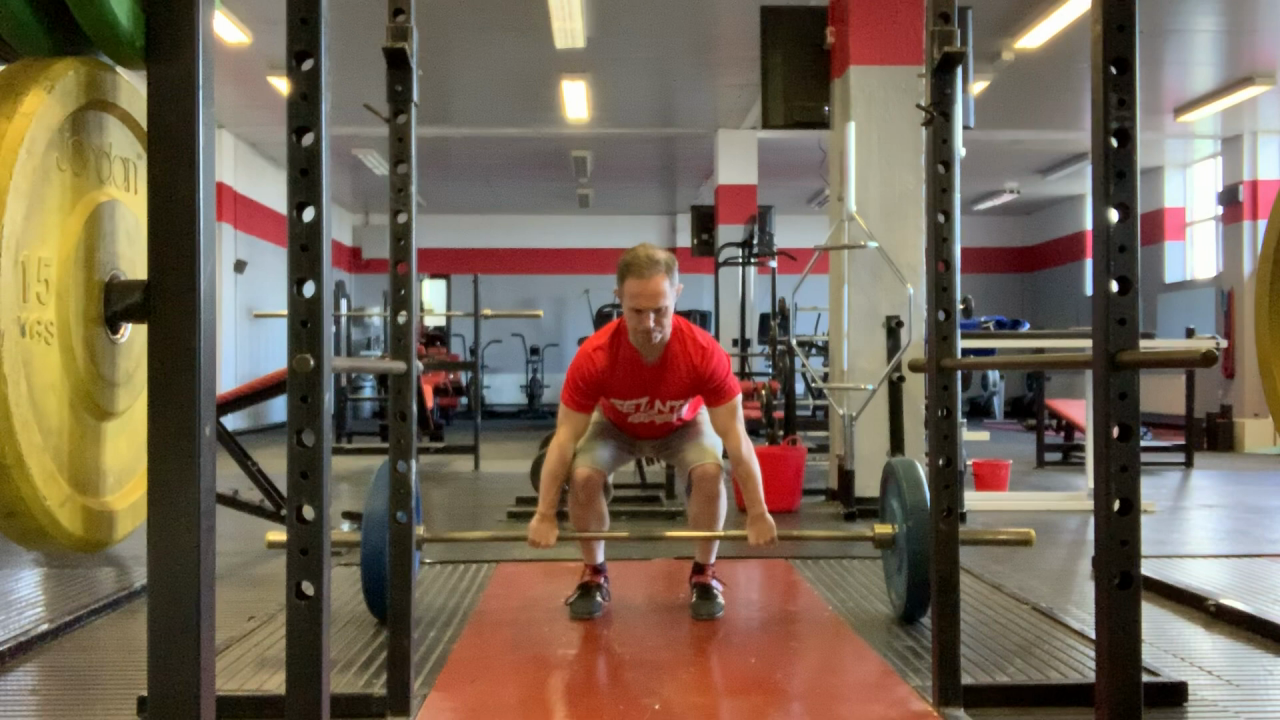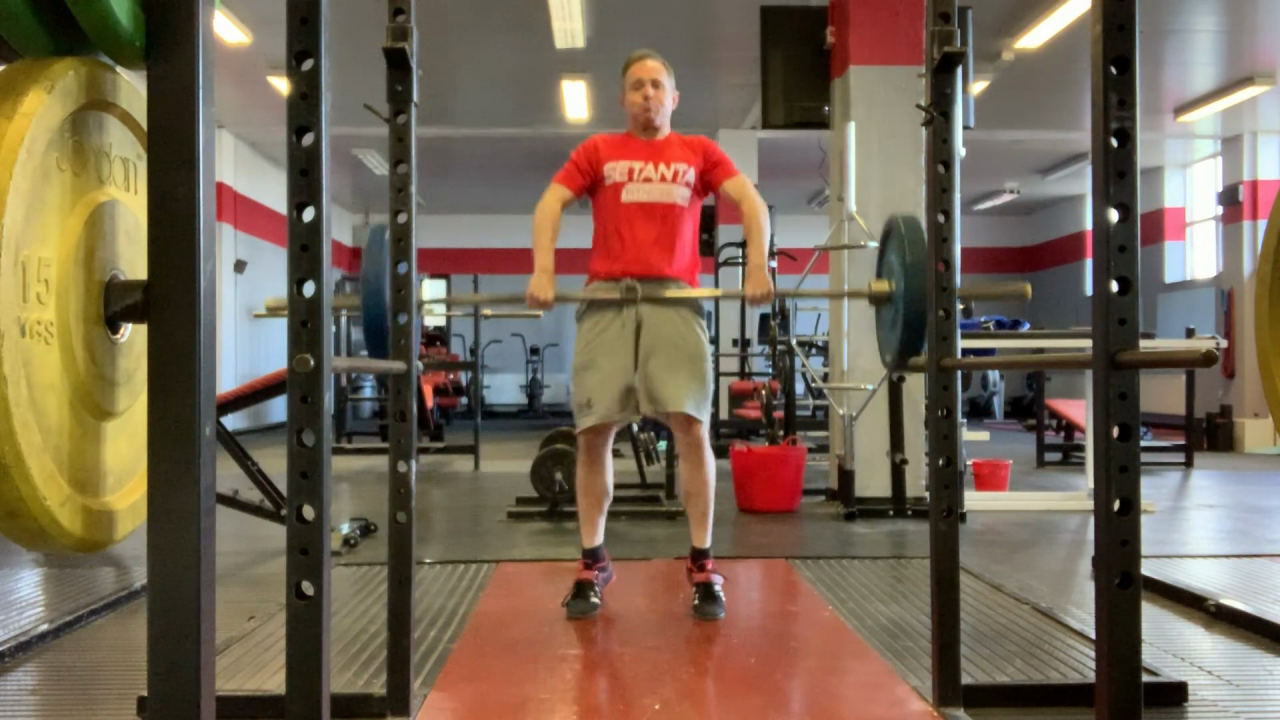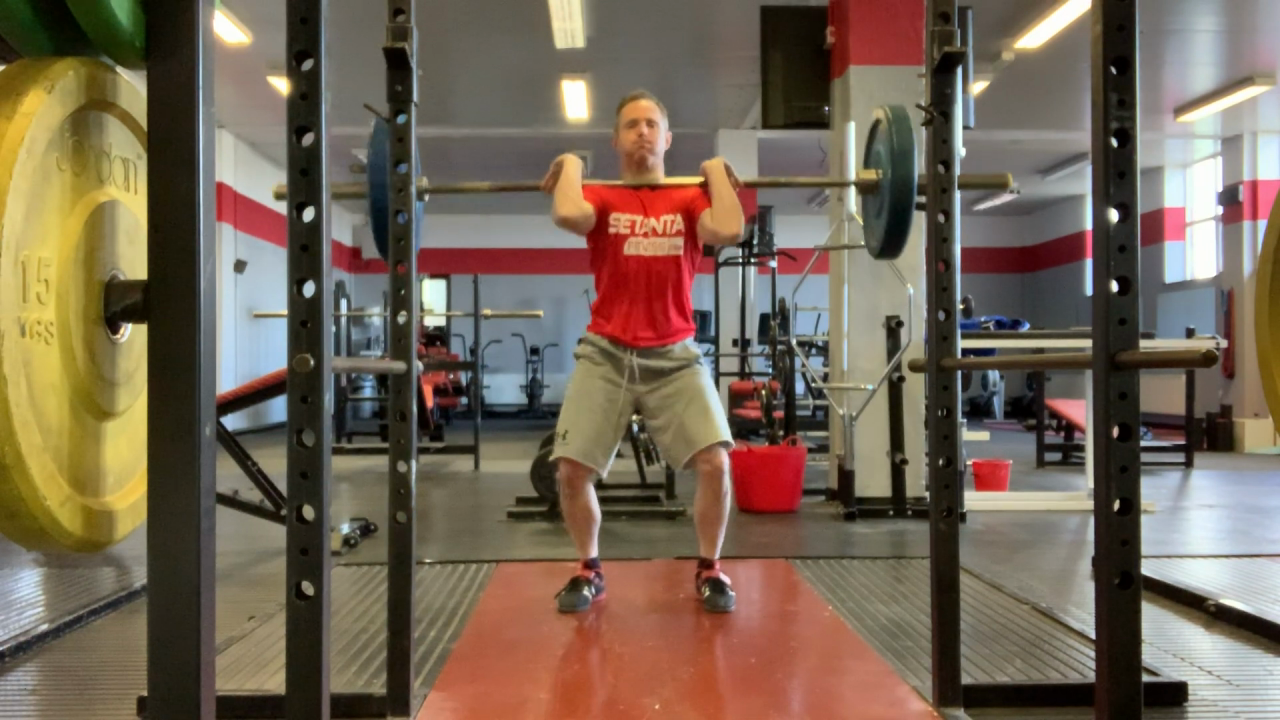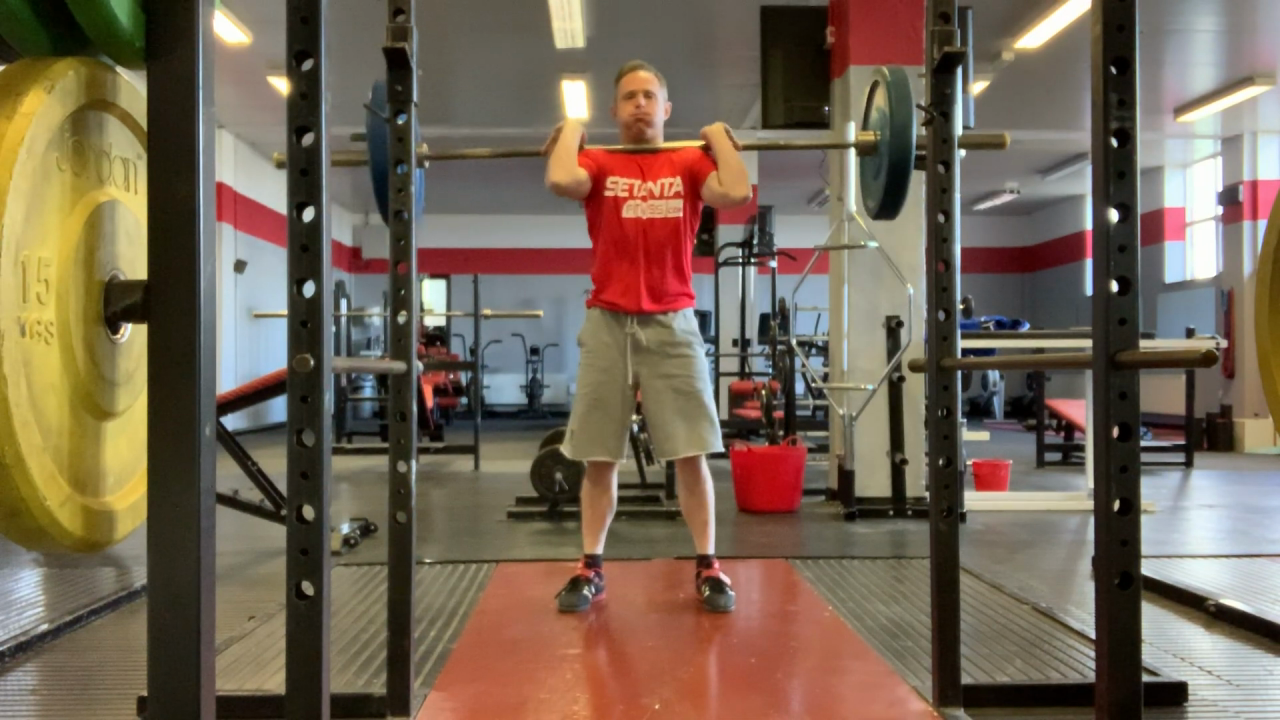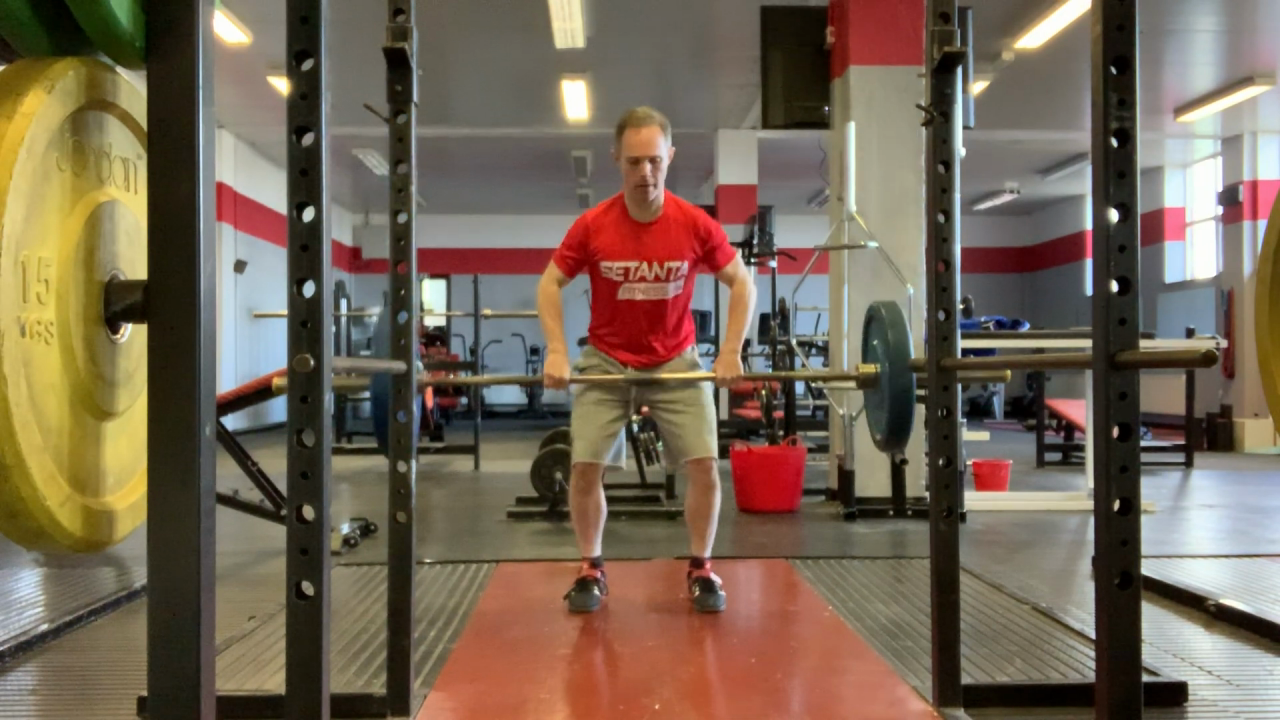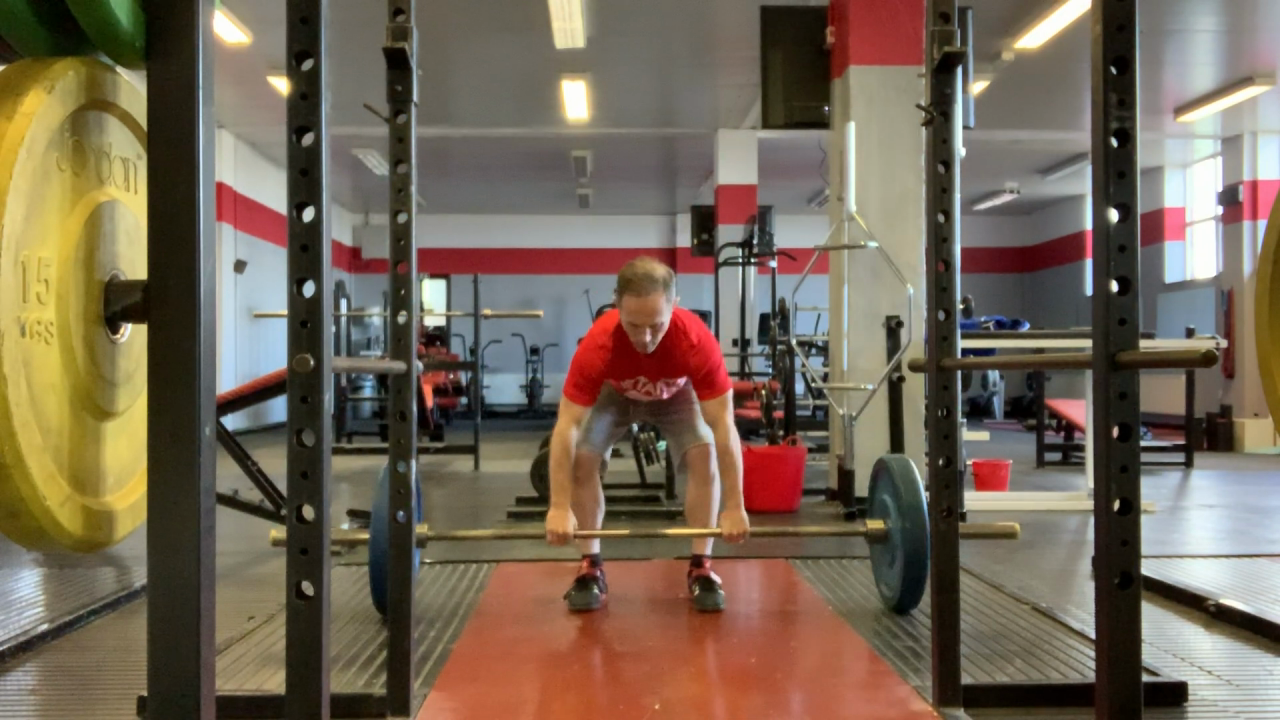
dt=0.7s
person 1, frame 1
left shoulder: (704, 354)
right shoulder: (594, 357)
left elbow: (735, 438)
right elbow: (565, 437)
left wrist: (758, 513)
right wrist: (545, 515)
left hip: (683, 425)
right hip: (614, 426)
left knee: (708, 471)
right knee: (584, 475)
left ankle: (704, 575)
right ankle: (594, 576)
person 1, frame 2
left shoulder: (699, 152)
right shoulder: (598, 150)
left elbow: (751, 203)
right elbow: (550, 204)
left wrist: (757, 267)
right wrist: (543, 271)
left hip: (675, 304)
right hip: (606, 305)
left knee: (691, 432)
right knee: (593, 437)
left ankle: (702, 566)
right ankle: (593, 563)
person 1, frame 3
left shoulder: (692, 198)
right shoulder: (599, 197)
left elbow: (729, 231)
right elbow: (569, 216)
left wrist: (718, 176)
right wrist: (570, 170)
left hip: (674, 354)
right hip: (605, 352)
left knee: (713, 459)
right knee: (571, 468)
left ankle: (710, 568)
right ankle: (589, 569)
person 1, frame 4
left shoulder: (691, 162)
right shoulder: (597, 164)
left elbow: (737, 196)
right elbow: (560, 182)
left wrist: (719, 138)
right wrist: (569, 134)
left hip: (672, 323)
right hip: (608, 324)
left knee: (691, 453)
right knee: (599, 457)
left ankle: (707, 567)
right ankle: (590, 568)
person 1, frame 5
left shoulder: (696, 223)
right shoulder: (592, 224)
left elbow: (741, 282)
right elbow: (551, 283)
left wrist: (731, 354)
right wrist: (555, 353)
left hip: (676, 363)
right hip: (605, 362)
left knee: (703, 462)
right knee: (586, 466)
left ankle: (700, 569)
right ankle: (591, 569)
person 1, frame 6
left shoulder: (698, 341)
right shoulder: (597, 345)
left elbow: (722, 426)
right elbow: (567, 427)
left wrist: (734, 508)
right wrist: (560, 508)
left hip: (676, 393)
right hip: (612, 394)
left knee: (703, 452)
right knee: (583, 456)
left ankle: (701, 568)
right ankle: (590, 568)
